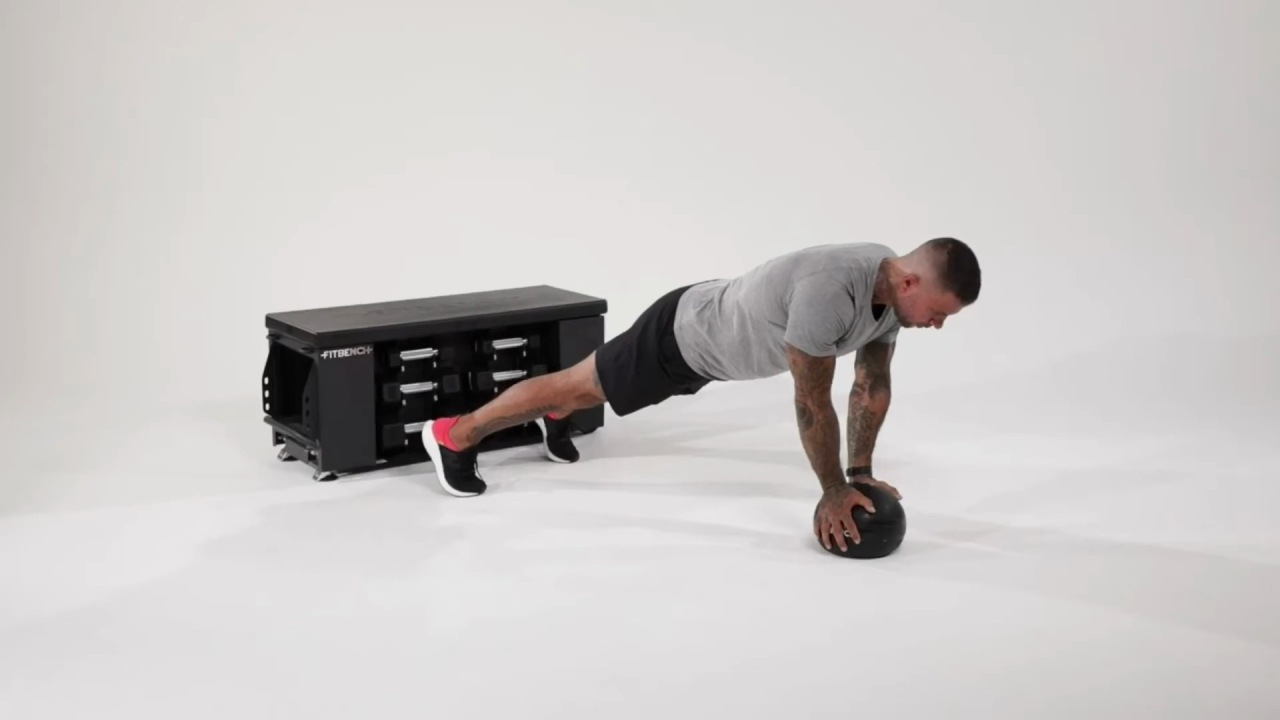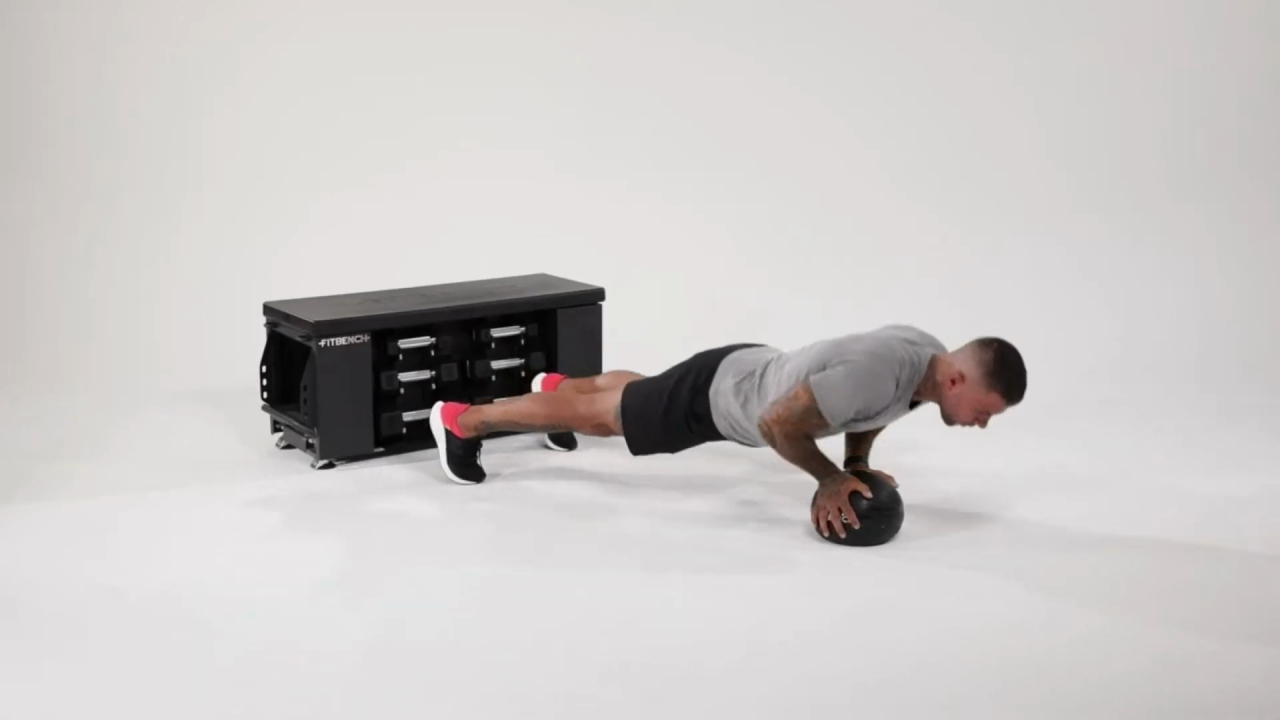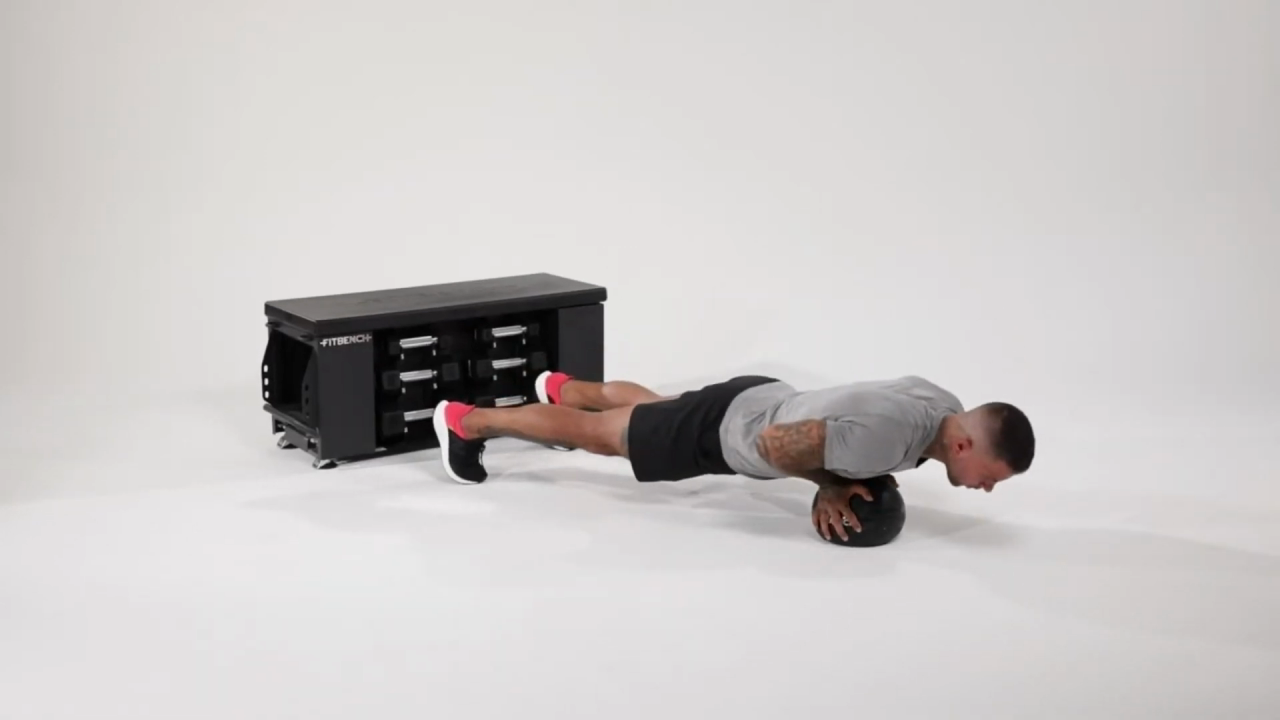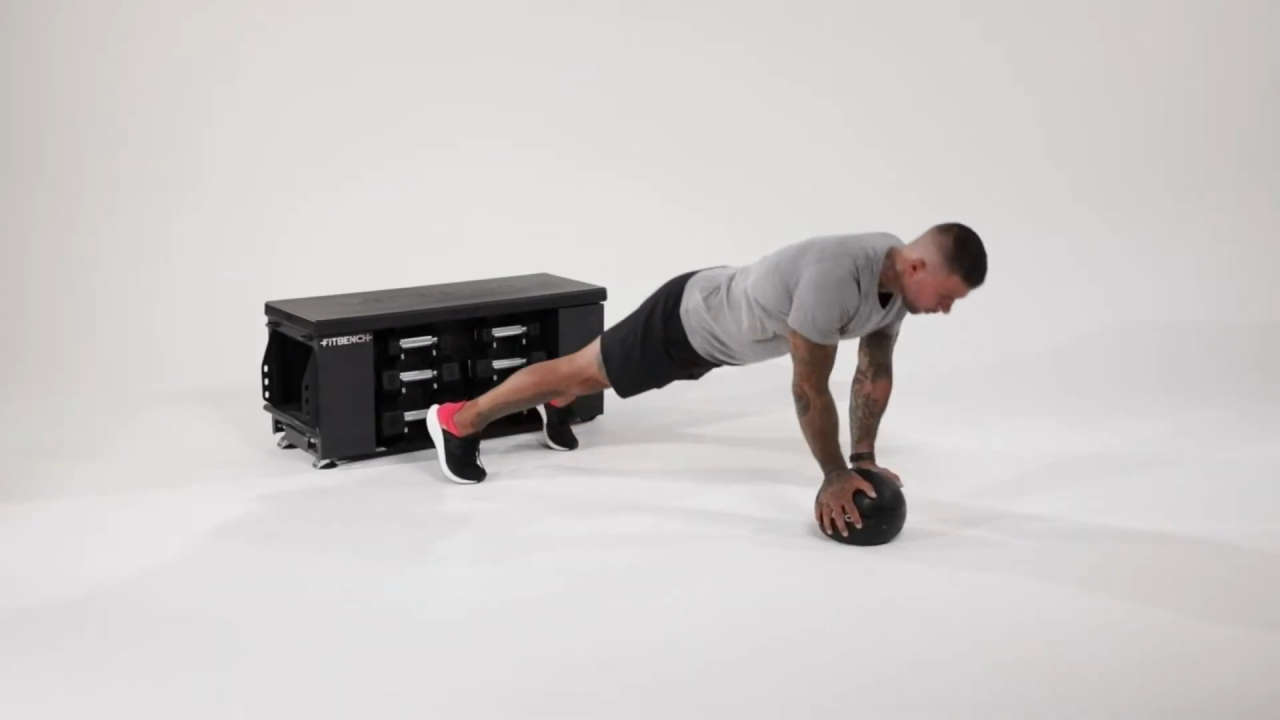
dt=0.7s
person 1, frame 1
left shoulder: (889, 289)
right shoulder: (829, 292)
left elbow: (873, 384)
right elbow: (812, 404)
left wrist: (862, 473)
right wrist: (834, 494)
left hip: (710, 339)
right hip: (683, 334)
left knee: (597, 386)
right knee: (583, 385)
left ankle: (555, 416)
right ankle: (454, 435)
person 1, frame 2
left shoulder: (926, 355)
right shoulder: (878, 378)
right elbow: (776, 423)
left wrist: (858, 465)
right wrist: (830, 479)
left hip: (750, 371)
right hip: (715, 397)
left knee: (635, 389)
right knee: (595, 416)
left ankle: (557, 386)
right ankle: (461, 419)
person 1, frame 3
left shoulder: (942, 406)
right shoulder: (886, 437)
right elbow: (776, 445)
left wrist: (852, 470)
right wrist: (831, 484)
left hip: (760, 400)
right hip: (723, 432)
left knee: (644, 406)
right knee: (599, 434)
left ankle: (561, 388)
right ankle: (464, 420)
person 1, frame 4
left shoulder: (897, 276)
right shoulder: (835, 279)
left elbow: (875, 372)
right elbow: (808, 389)
left wrist: (864, 460)
right wrist: (834, 479)
left hip: (719, 327)
right hip: (688, 318)
left knee: (604, 372)
right knee: (587, 370)
left ankle: (555, 406)
right ankle: (457, 421)
